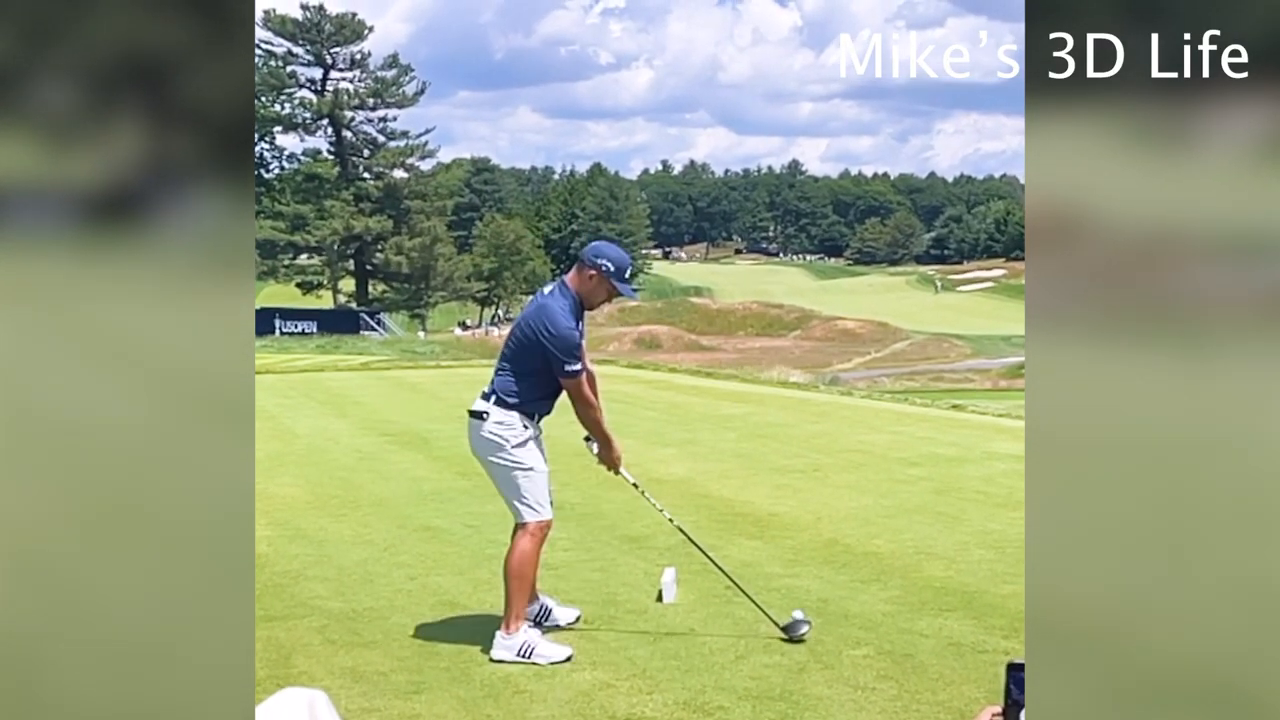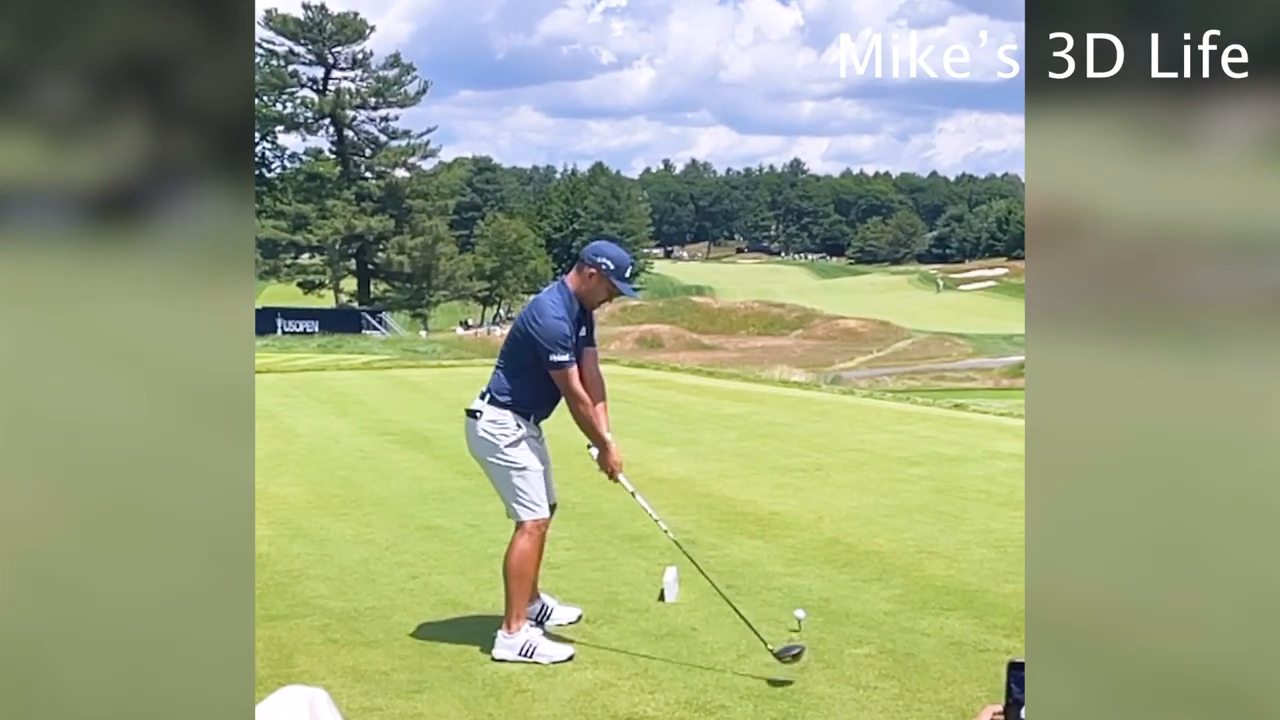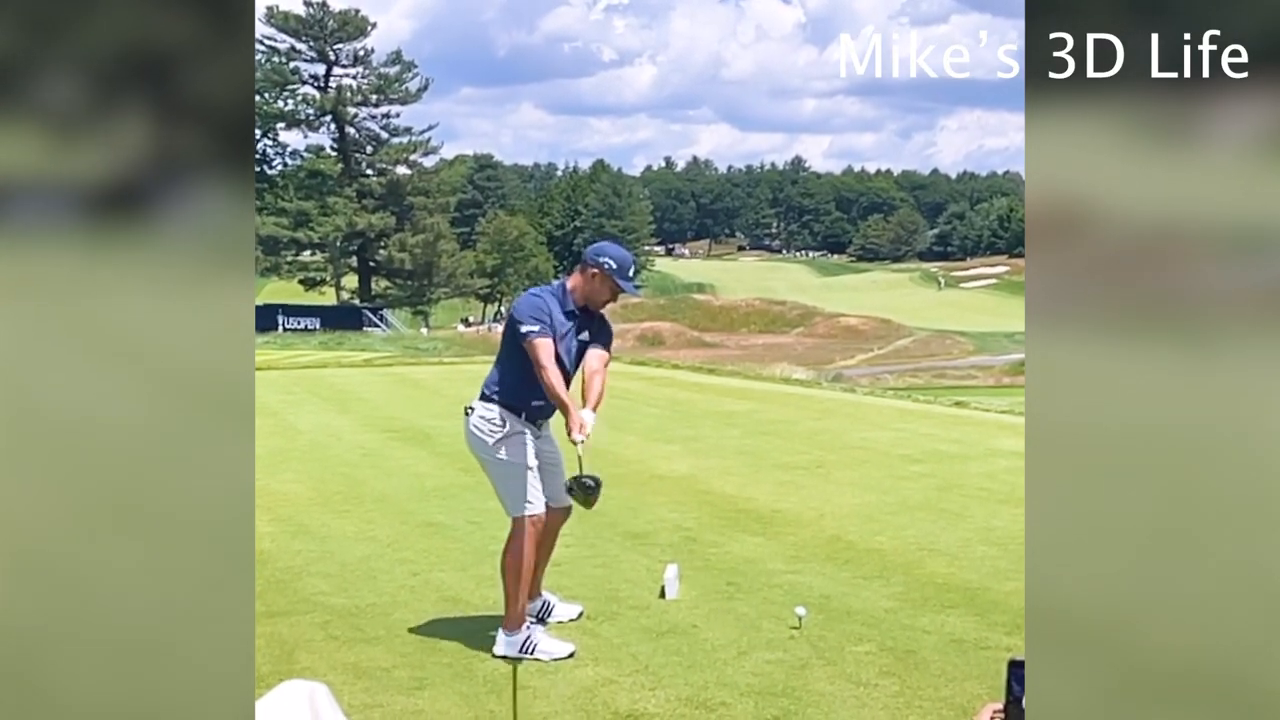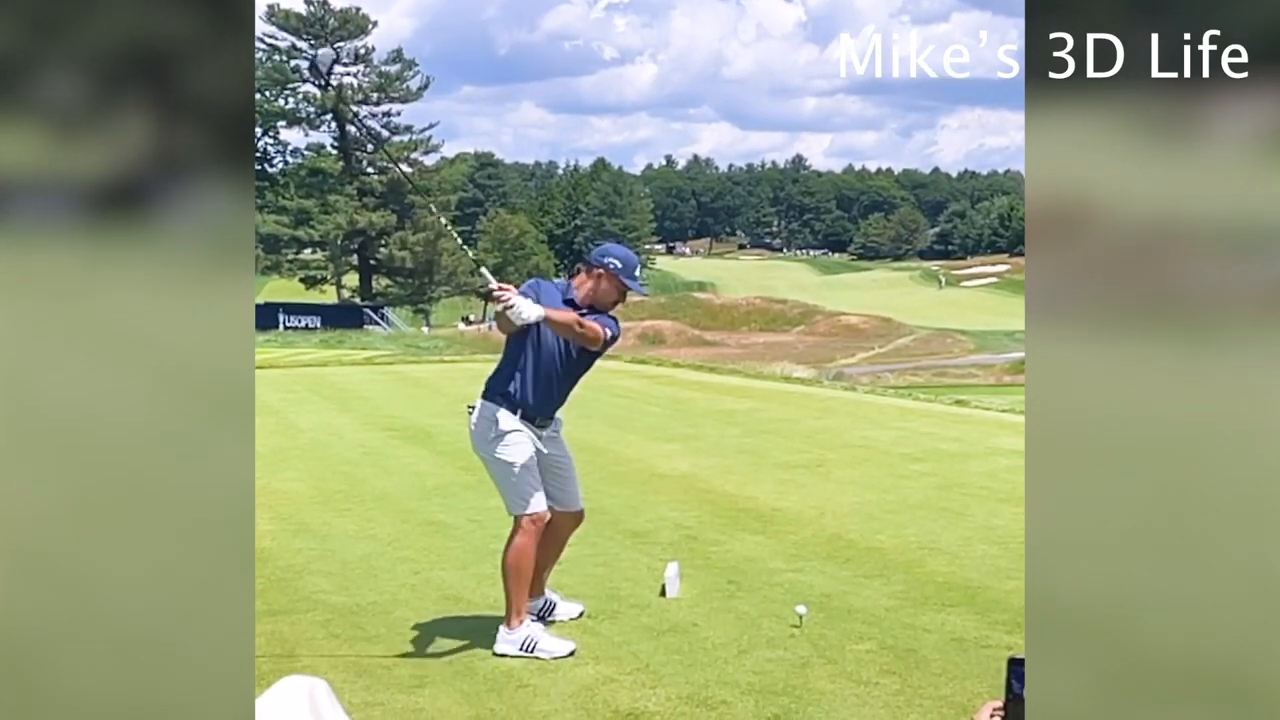
dt=0.4s
person 1, frame 1
left shoulder: (564, 301)
right shoulder: (558, 320)
left elbow: (584, 371)
right elbow: (581, 396)
left wrist: (601, 434)
right wrist: (606, 442)
left hip: (513, 422)
right hip: (505, 426)
left knee: (533, 514)
right knee: (535, 522)
left ankle: (529, 604)
right ankle: (512, 634)
person 1, frame 2
left shoulder: (580, 313)
right shoulder: (550, 315)
left elbow: (592, 376)
right elbow: (574, 393)
left wrist: (605, 436)
right wrist: (604, 446)
left hip: (522, 425)
right hip: (501, 425)
left knee: (543, 511)
right knee: (532, 521)
left ankle: (532, 602)
right ankle: (513, 634)
person 1, frame 3
left shoulder: (598, 325)
right shoulder: (536, 302)
left elbow: (595, 369)
right elbow: (544, 363)
left wrist: (588, 413)
right wrist: (569, 411)
left hip: (536, 424)
right hip: (500, 422)
left knee: (557, 510)
right knee: (529, 517)
left ankle: (533, 599)
right ankle: (513, 632)
person 1, frame 4
left shoulder: (606, 325)
right shoulder: (539, 289)
left elbow: (583, 332)
right elbow: (507, 323)
left wrist: (539, 312)
right wrist: (510, 306)
left hip: (545, 426)
right hip: (503, 419)
left knee: (569, 513)
right knee: (530, 516)
left ankle: (534, 597)
right ankle: (515, 629)
